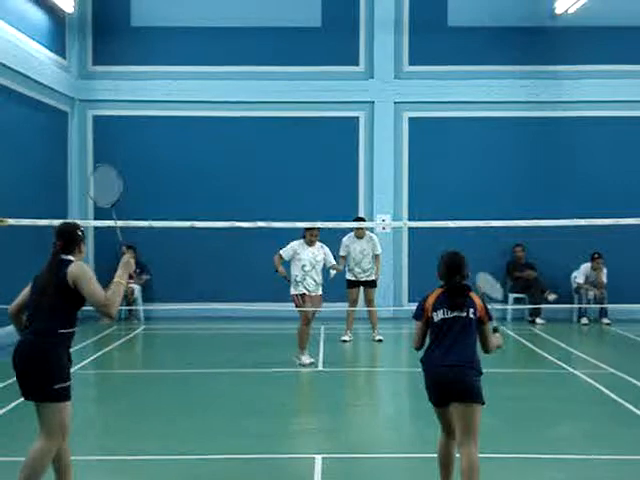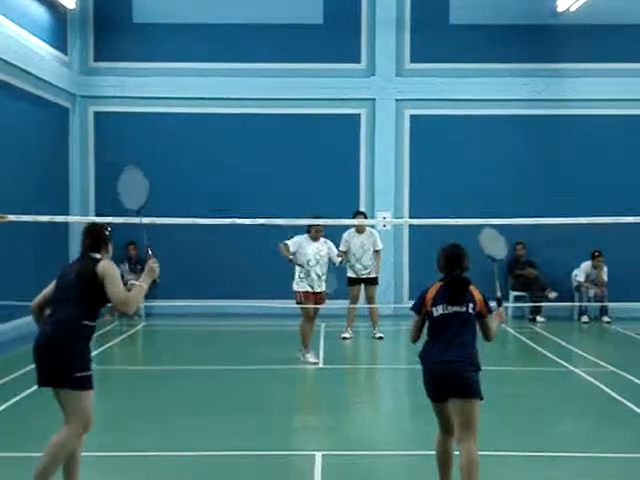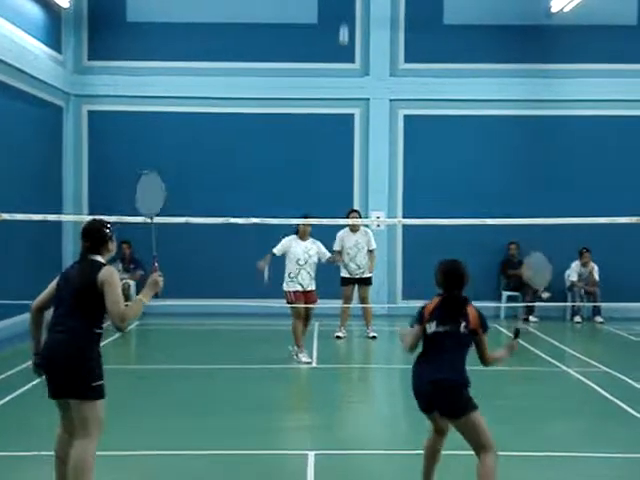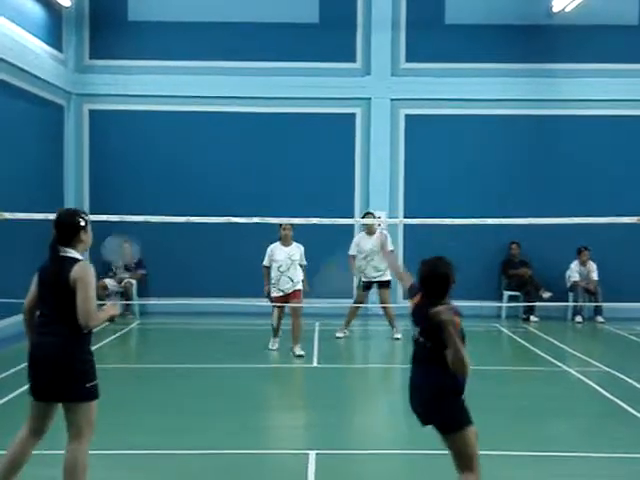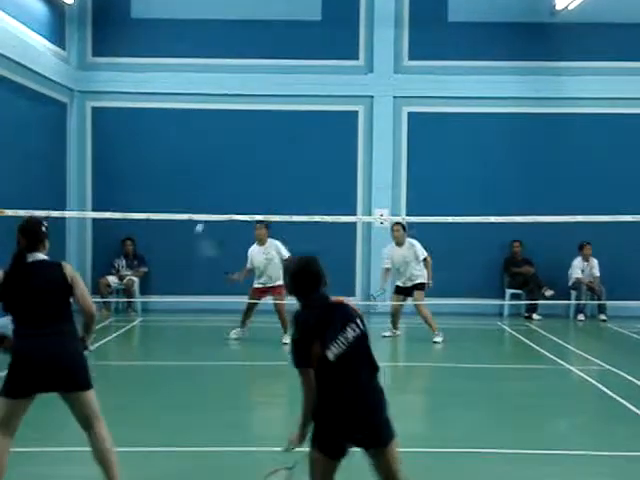
dt=0.5s
person 1, frame 1
left shoulder: (46, 272)
right shoulder: (77, 269)
left elbow: (14, 311)
right elbow: (108, 308)
right wrist: (122, 273)
left hip: (28, 352)
right hip: (48, 355)
left knee: (59, 429)
right knee: (52, 436)
person 1, frame 2
left shoulder: (71, 269)
right shoulder: (105, 266)
left elbow: (37, 306)
right elbow: (125, 306)
right wrist: (146, 278)
left hip: (48, 344)
right hip: (69, 346)
left knee: (78, 422)
right knee: (77, 425)
person 1, frame 3
left shoulder: (70, 271)
right shoulder: (106, 273)
left elbow: (36, 308)
right elbow: (121, 321)
left wrist: (38, 350)
right wrist: (148, 291)
left hip: (54, 352)
right hip: (79, 355)
left knee: (69, 426)
right knee: (88, 434)
person 1, frame 4
left shoulder: (46, 267)
right shoulder: (82, 269)
left elbow: (29, 311)
right elbow: (87, 321)
right wrist: (109, 310)
left hip: (41, 353)
right hip: (73, 356)
left knee: (34, 429)
right knee: (80, 436)
person 1, frame 5
right shoulder: (65, 271)
right elbow: (90, 312)
right wrist: (85, 337)
left hip: (26, 356)
right hip: (66, 354)
right knee: (93, 423)
person 2, frame 1
left shoulder: (429, 301)
right shoulder: (476, 302)
left elbow: (417, 344)
right elbow: (487, 347)
right wrist: (498, 340)
left hip: (434, 374)
right hip: (465, 374)
left knee: (448, 433)
right knee: (468, 444)
person 2, frame 2
left shoulder: (429, 294)
right shoulder: (475, 295)
left elbow: (414, 337)
right elbow: (489, 335)
right wrist: (497, 318)
left hip: (433, 370)
right hip: (463, 370)
left knee: (446, 430)
right knee: (467, 439)
person 2, frame 3
left shoulder: (427, 309)
right shoulder: (473, 314)
left elbow: (410, 346)
right elbow: (486, 359)
left wrist: (404, 336)
right wrist: (507, 351)
left hip: (422, 385)
right hip: (452, 386)
left knee: (439, 430)
right knee: (487, 452)
person 2, frame 4
left shoulder: (420, 300)
right shoulder: (449, 318)
left elbow: (404, 278)
right elbow: (460, 370)
left wrist: (387, 254)
right wrist: (449, 329)
left hip: (420, 393)
right hip: (443, 397)
person 2, frame 5
left shoulder: (303, 338)
right shoulder: (347, 309)
left elbow: (311, 396)
left wrist: (301, 432)
left hip: (334, 417)
right hip: (373, 407)
person 3, frame 1
left shoulder: (323, 249)
right shoulder: (295, 246)
left elbow: (332, 265)
right elbow: (278, 256)
left wrist: (338, 268)
right wrist: (279, 267)
left hip: (316, 290)
right hip: (299, 289)
left knee: (309, 321)
right knee: (306, 319)
left ankle: (303, 352)
right ankle: (302, 353)
person 3, frame 2
left shoulder: (327, 244)
right shoulder: (300, 240)
left elbow: (338, 259)
right elbow: (283, 246)
left wrist: (341, 259)
right wrist: (290, 257)
left hip: (319, 287)
right hip: (303, 286)
left knee: (312, 318)
right knee: (307, 318)
left ankle: (304, 349)
right ankle: (306, 352)
person 3, frame 3
left shoulder: (316, 244)
right shoulder: (289, 241)
left elbow: (329, 259)
right elbow: (273, 252)
left wrist: (336, 258)
right wrist: (264, 262)
left hip: (310, 286)
right hip: (293, 286)
left knee: (307, 317)
right knee: (298, 316)
left ankle: (297, 346)
right ankle: (300, 351)
person 3, frame 4
left shoulder: (299, 248)
right shoulder: (272, 249)
left elbow: (302, 266)
right elbow: (266, 267)
left wrist: (305, 282)
right wrist: (266, 285)
left hip: (295, 287)
right hip: (277, 289)
left knee: (296, 314)
right knee: (277, 318)
left ankle: (296, 347)
right ankle: (275, 337)
person 3, frame 5
left shoulder: (275, 244)
right shoulder: (252, 250)
left elbow: (287, 259)
right elbow: (249, 268)
right wrist: (239, 276)
left hip: (277, 282)
right hip: (260, 283)
left knee: (280, 308)
right knee: (250, 306)
left ankle: (286, 334)
right ankle: (241, 329)
person 4, frame 1
left shoulder: (372, 238)
right shoulder: (346, 240)
left elbow: (377, 256)
right elbow: (342, 257)
left wrist: (377, 271)
right wrist: (340, 267)
left hip: (369, 276)
right hip: (352, 276)
left knee: (370, 303)
right knee: (352, 303)
left ankle: (375, 332)
right ankle: (348, 332)
person 4, frame 2
left shoulder: (373, 234)
right shoulder: (347, 235)
left elbow: (378, 252)
right elbow: (343, 252)
left wrist: (377, 266)
left hip: (370, 273)
right hip: (353, 273)
left knee: (371, 300)
right knee: (353, 301)
left ankle: (376, 329)
right ankle: (349, 330)
person 4, frame 3
left shoulder: (367, 233)
right shoulder: (341, 234)
left elbow: (371, 251)
right elbow: (337, 252)
left wrist: (371, 265)
right wrist: (340, 261)
left hip: (364, 272)
right hip: (347, 273)
left knee: (364, 300)
right knee: (346, 300)
left ankle: (369, 329)
right ankle: (342, 329)
person 4, frame 4
left shoulder: (384, 235)
right shoulder: (358, 239)
left elbow: (391, 252)
right elbow: (352, 258)
right wrist: (356, 273)
left hip: (382, 275)
right hip: (365, 276)
left knee: (385, 304)
right knee: (357, 303)
left ankle: (394, 329)
right ankle: (344, 328)
person 4, frame 5
left shoulder: (413, 244)
right shoulder: (389, 250)
left elbow: (427, 260)
right elbow: (387, 269)
left wrist: (429, 278)
right wrist: (383, 284)
left hip: (418, 280)
right hip: (402, 283)
left knee: (419, 306)
right knee: (394, 309)
left ankle: (437, 333)
right ankle: (394, 329)
